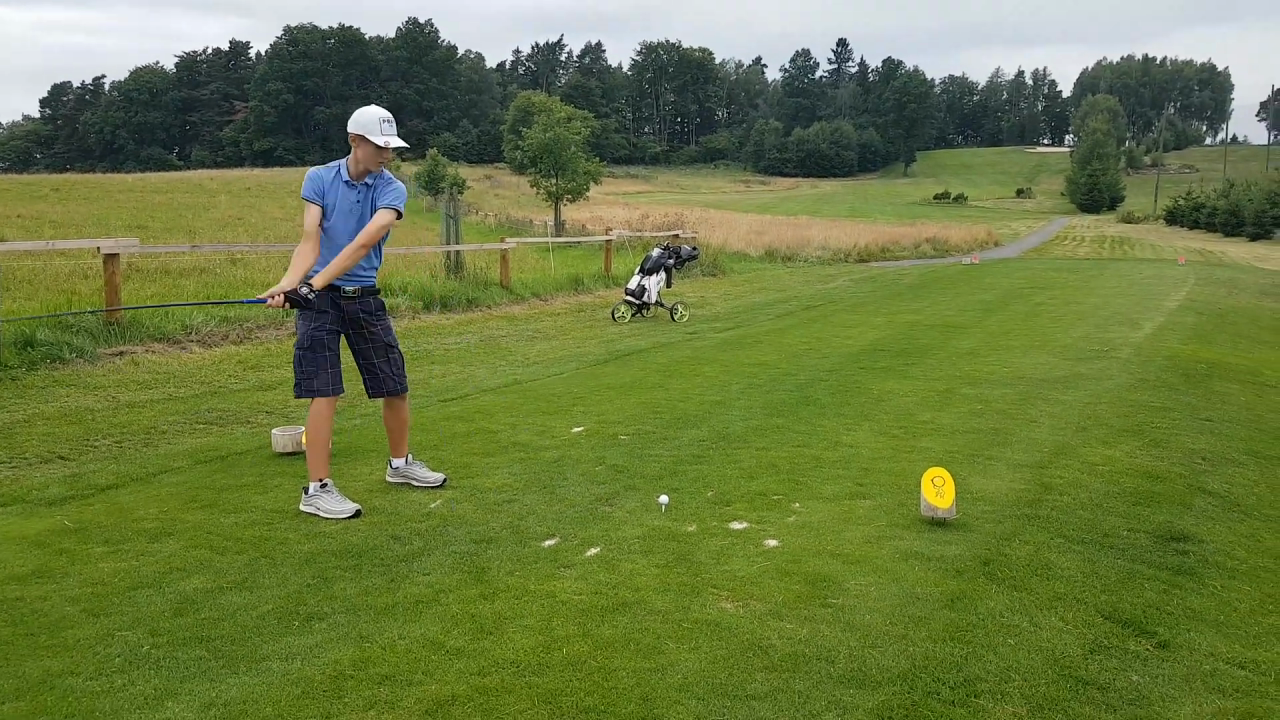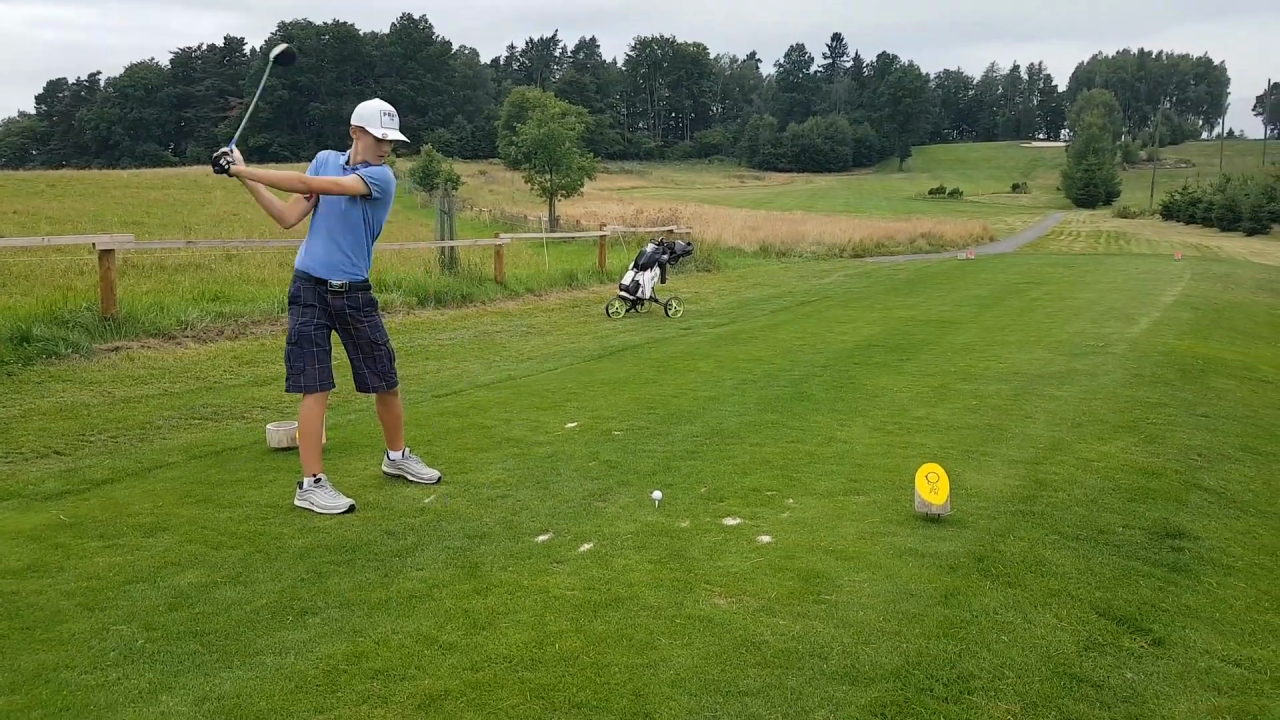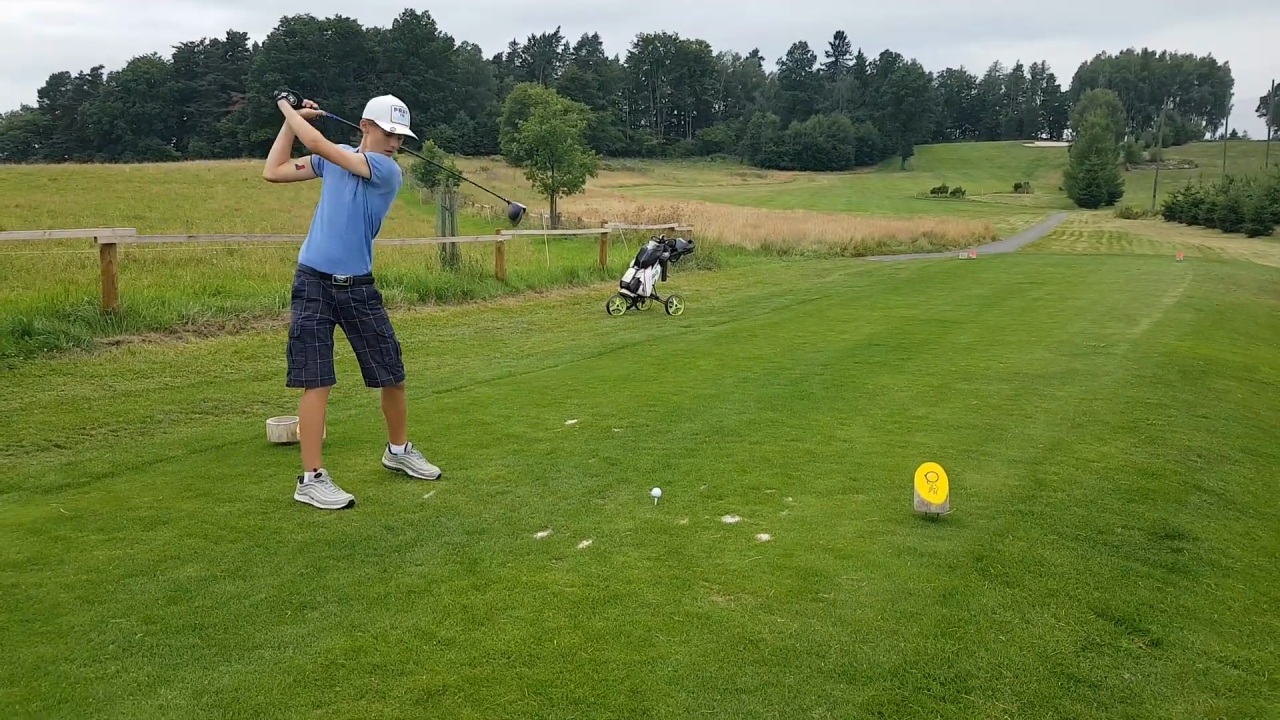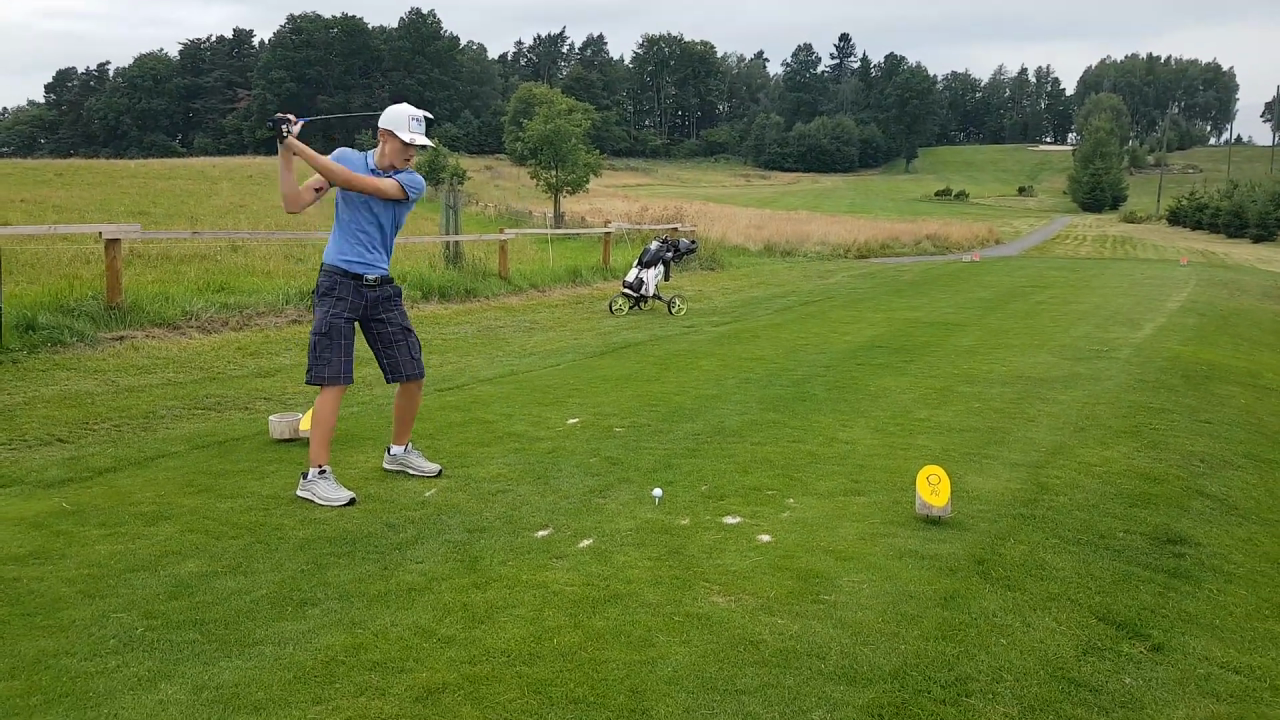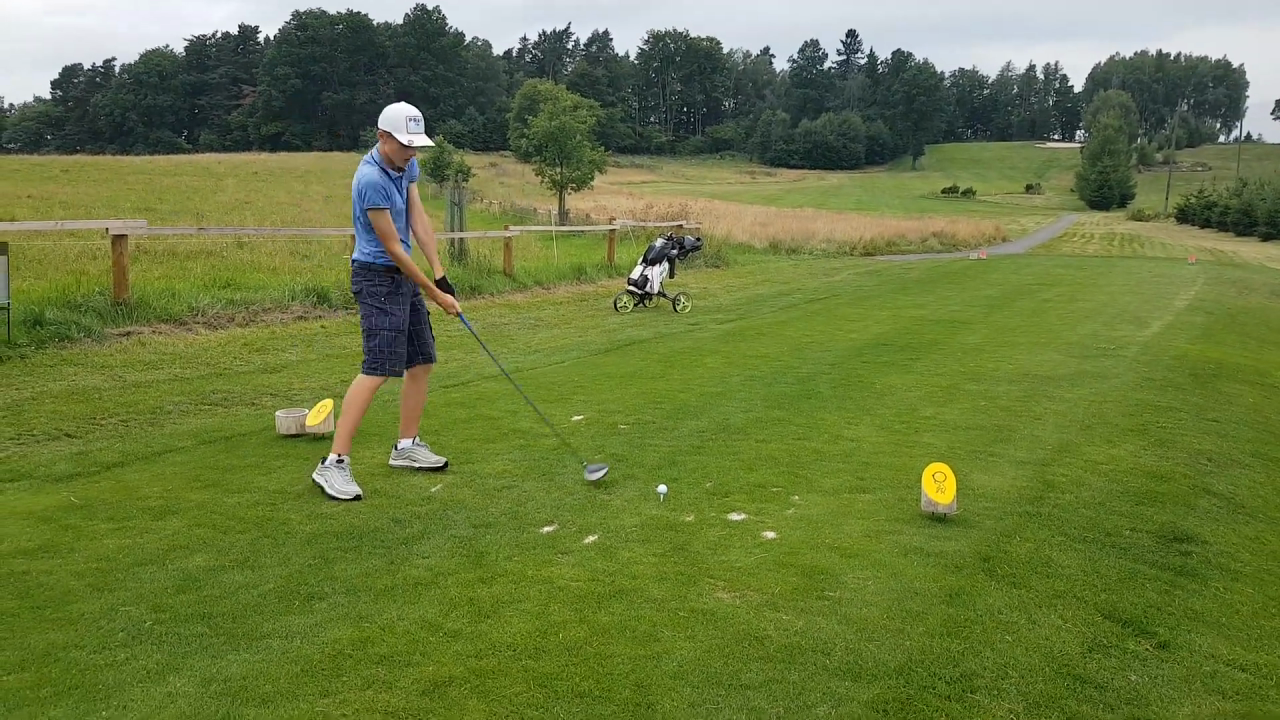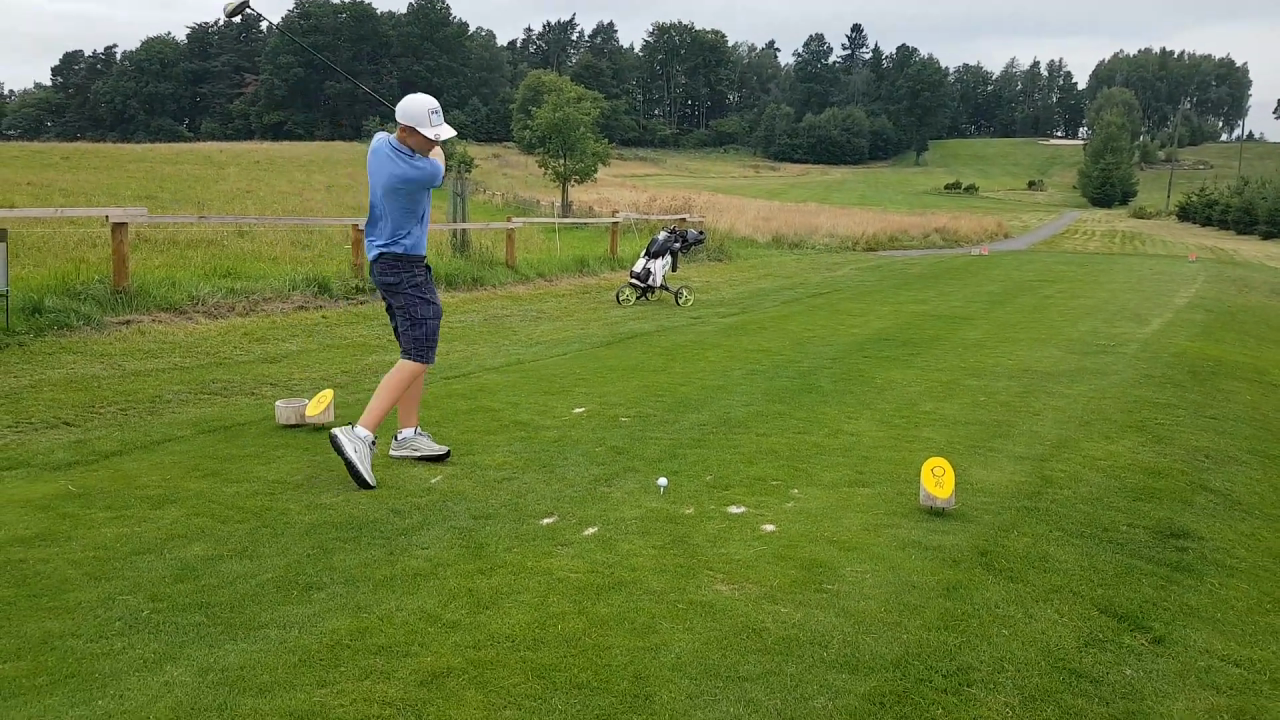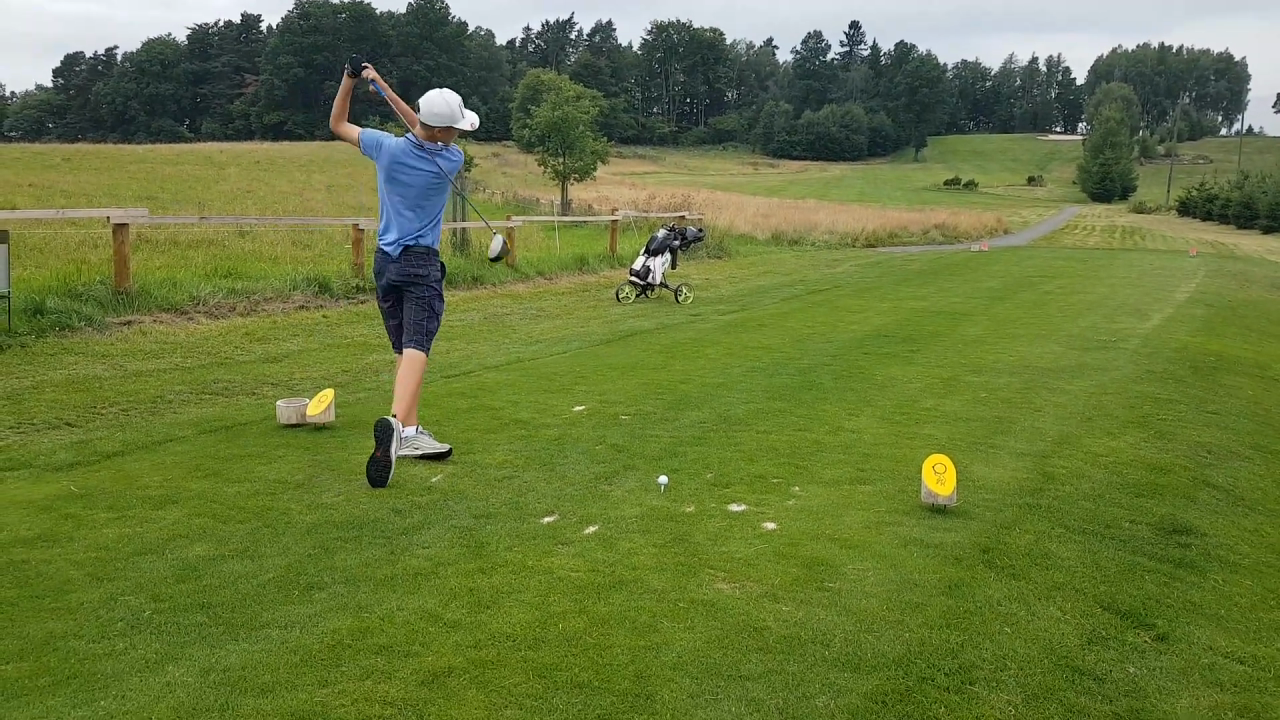
dt=0.2s
person 1, frame 1
left shoulder: (393, 190)
right shoulder: (319, 178)
left elbow: (362, 244)
right elbow: (309, 241)
left wrist: (313, 284)
right wrist: (288, 283)
left hip: (366, 297)
right hip: (319, 299)
left knee: (395, 388)
right knee: (325, 392)
left ankle: (401, 463)
right ankle: (317, 488)
person 1, frame 2
left shoulder: (381, 178)
right shoulder: (325, 160)
left elbow: (310, 184)
right elbow: (289, 217)
left wrist: (243, 170)
right wrist: (244, 175)
left hip: (354, 294)
right hip: (309, 289)
left knee: (386, 383)
right knee: (316, 388)
left ankle: (397, 455)
right ankle: (311, 483)
person 1, frame 3
left shoulder: (387, 170)
right shoulder: (337, 156)
left elbow: (319, 143)
right elbow: (273, 172)
left wrist: (290, 113)
right wrist: (292, 117)
left hip: (358, 287)
right hip: (313, 283)
left knee: (393, 378)
right knee: (317, 382)
left ankle: (398, 450)
right ankle: (311, 478)
person 1, frame 4
left shoulder: (412, 182)
right shoulder: (347, 157)
left elbow: (353, 181)
right elbow: (293, 204)
left wrist: (298, 146)
right wrist: (285, 148)
left hip: (380, 287)
right hip: (338, 284)
left knee: (412, 375)
right knee: (333, 381)
left ankle: (399, 451)
right ankle: (315, 474)
person 1, frame 5
left shoulder: (407, 167)
right shoulder: (370, 180)
left elbow: (419, 221)
right elbow: (394, 248)
left wrist: (440, 273)
right wrist: (432, 292)
left hip: (405, 280)
right hip: (377, 277)
left knee: (421, 363)
right knee: (377, 370)
left ankle: (406, 445)
right ankle: (334, 463)
person 1, frame 6
left shoulder: (381, 143)
right shoulder: (423, 170)
left wrist: (429, 145)
right wrist: (435, 150)
left hip: (389, 264)
right hip: (404, 268)
left knee: (418, 351)
right knee: (416, 357)
left ankle: (407, 435)
right ankle: (359, 433)
person 1, frame 7
left shoulder: (384, 146)
right shoulder: (450, 159)
left elbow: (337, 126)
right elbow: (417, 126)
left wrist: (350, 79)
right wrist: (383, 86)
left hip: (385, 261)
right hip: (420, 264)
left knee: (407, 348)
right knee: (416, 349)
left ankle: (407, 433)
right ankle: (394, 425)
